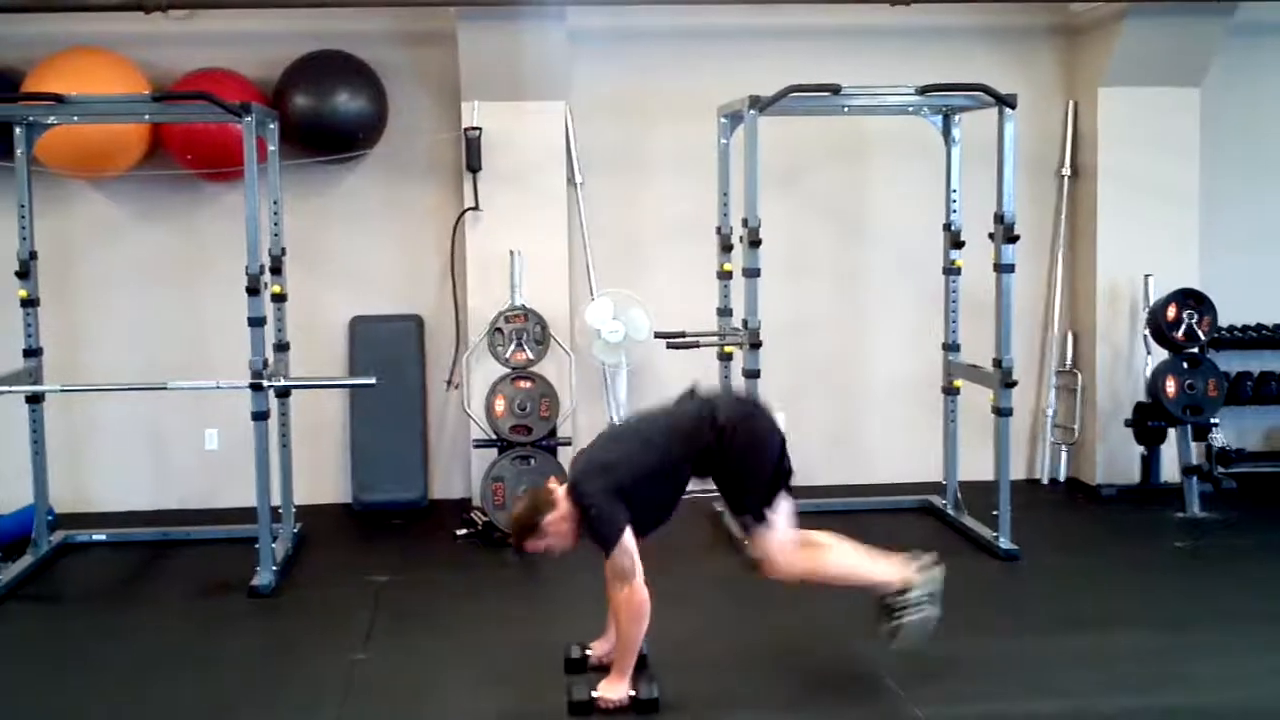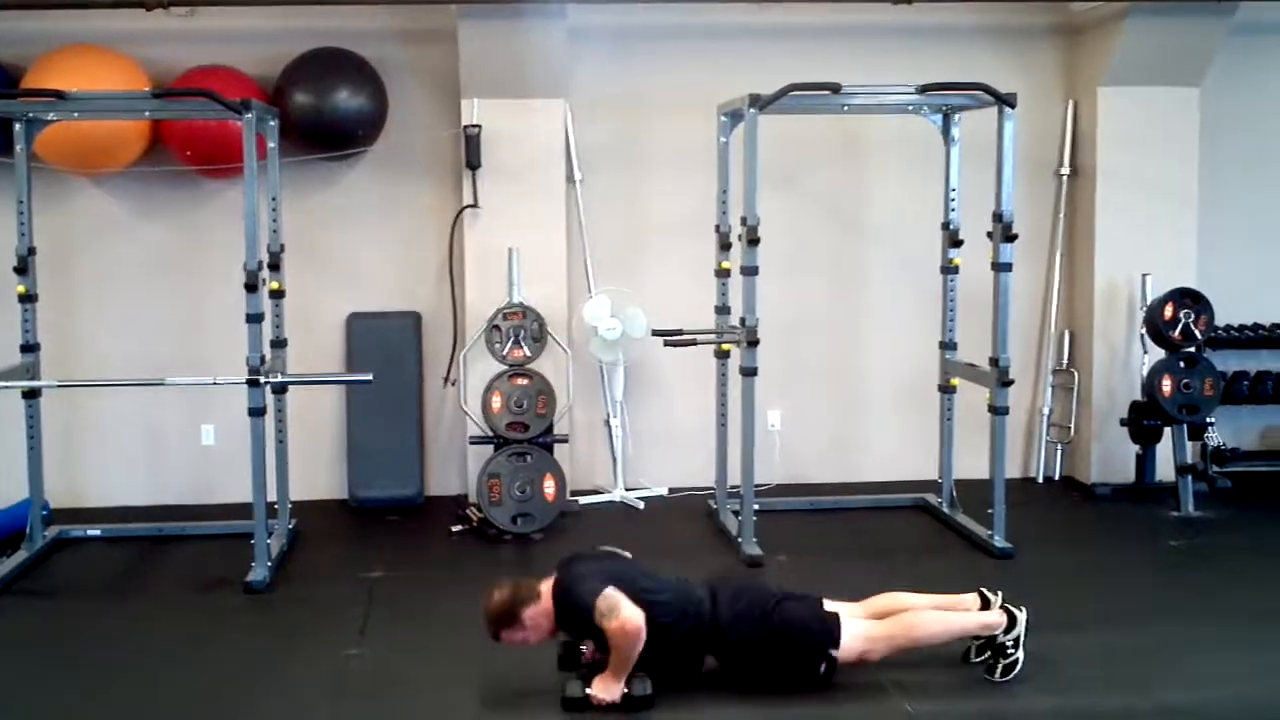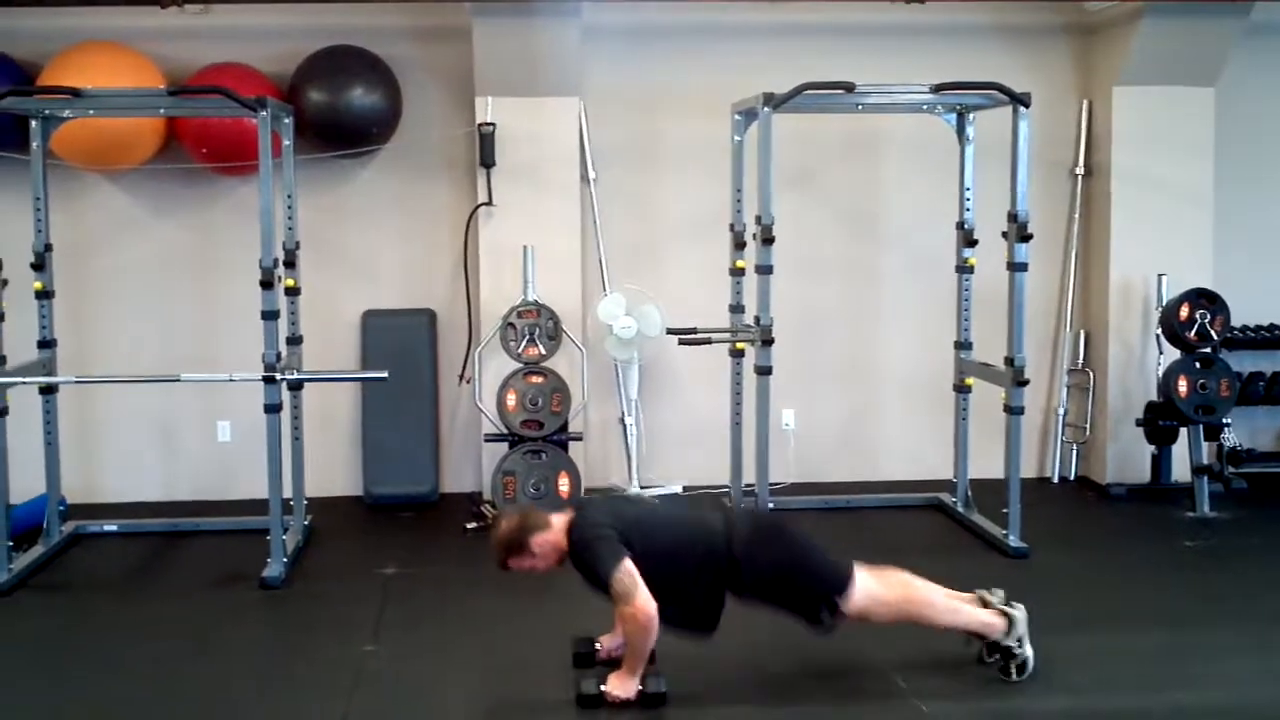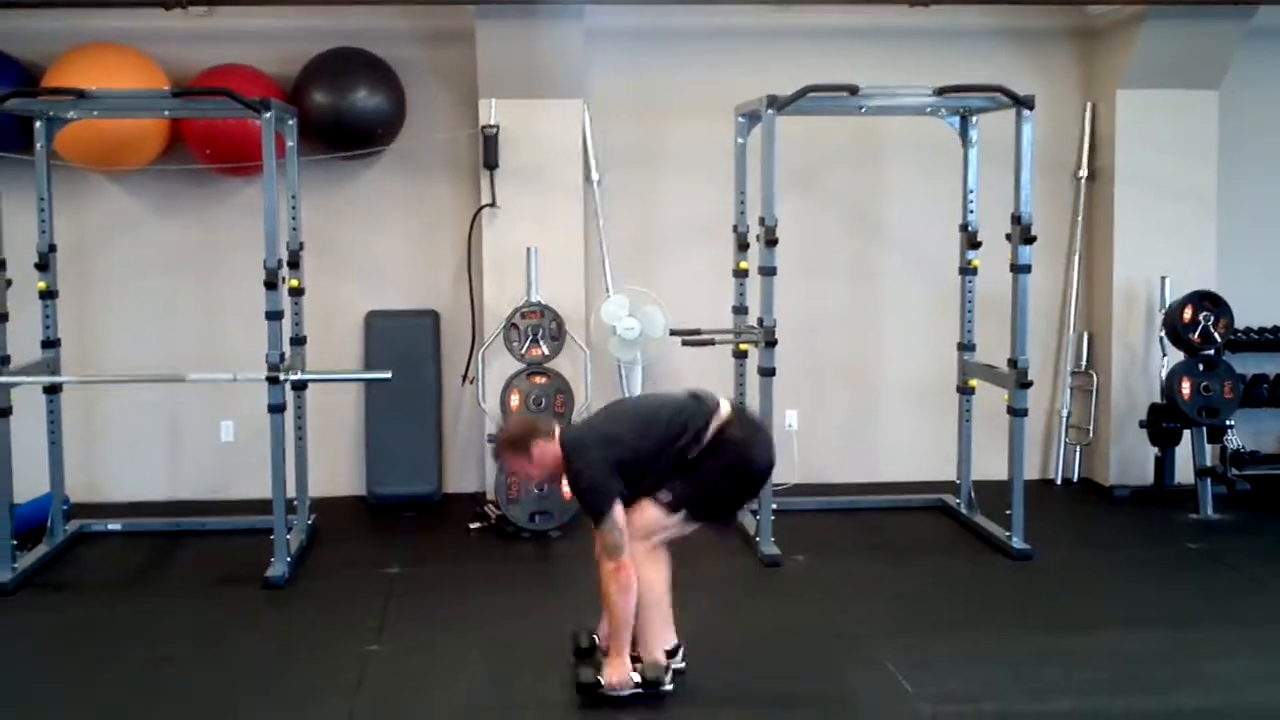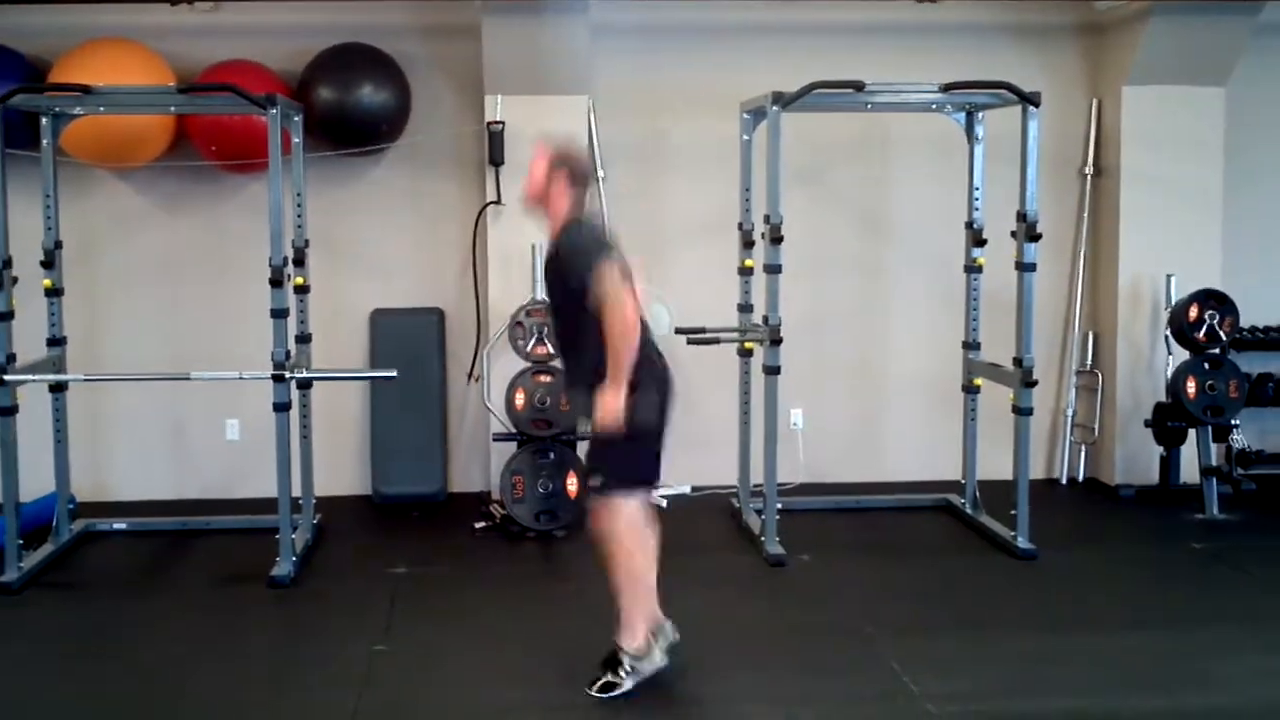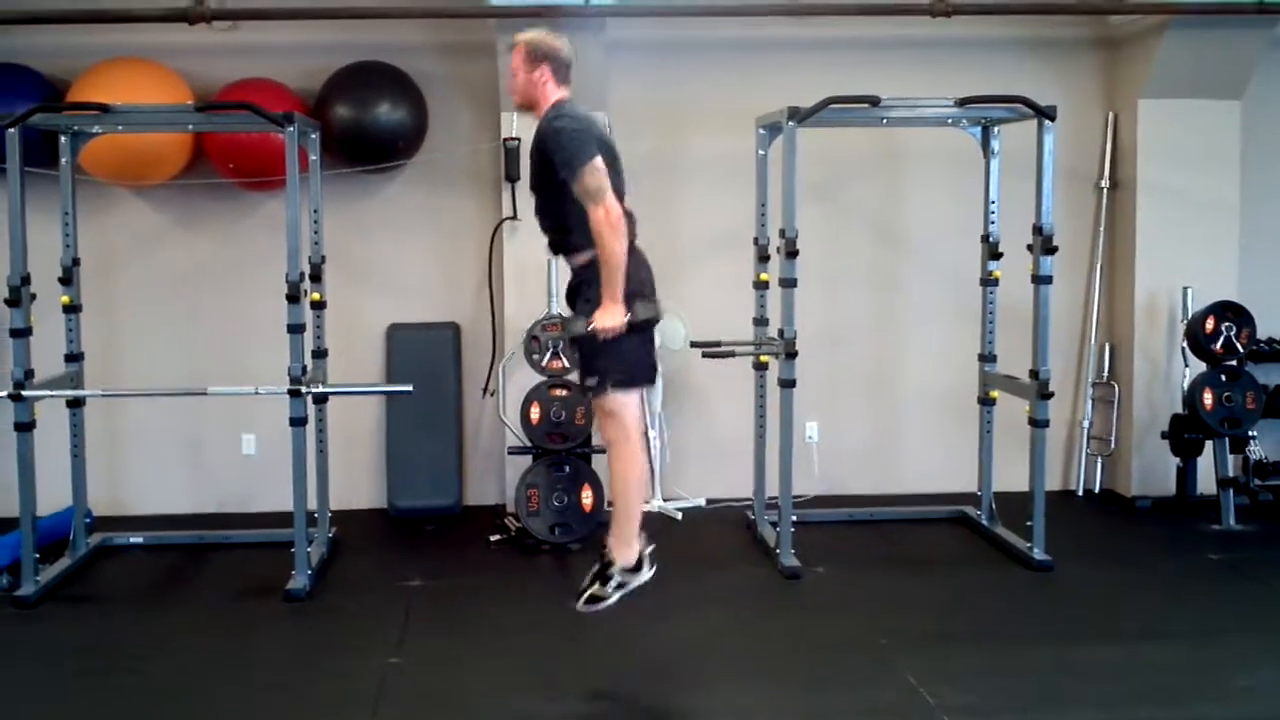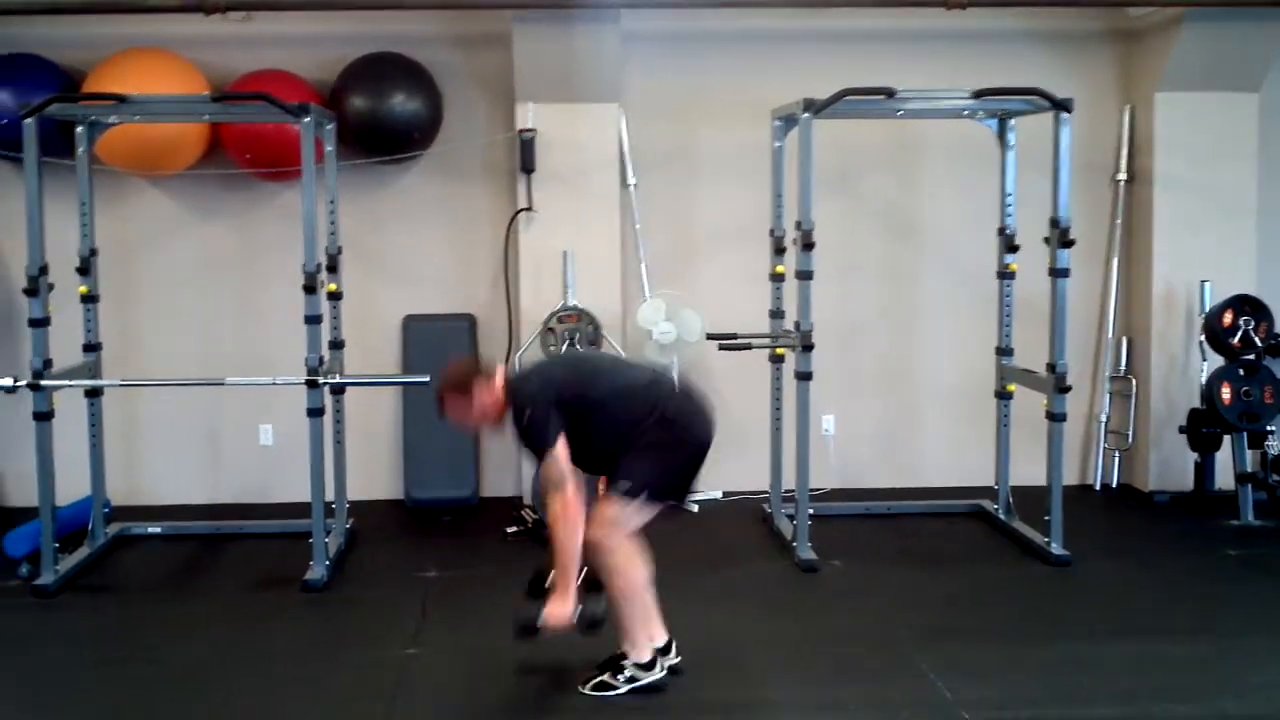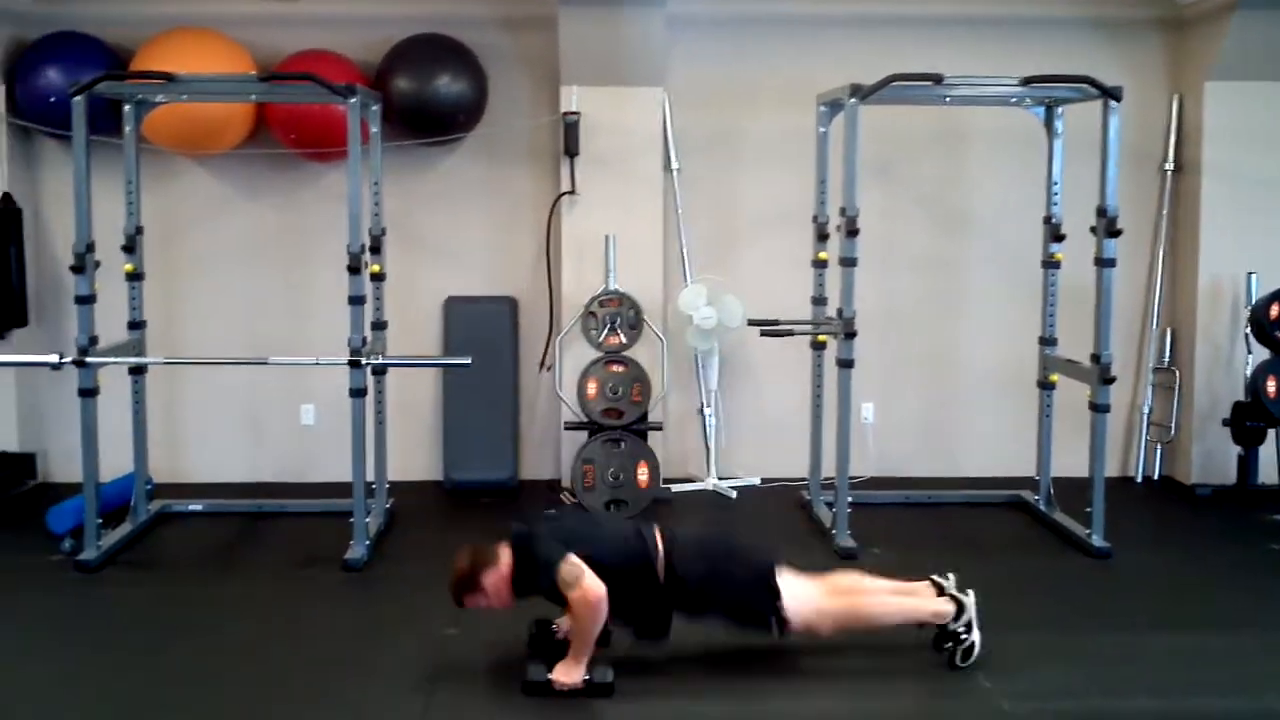
dt=0.4s
person 1, frame 1
left shoulder: (593, 504)
right shoulder: (585, 482)
left elbow: (632, 590)
right elbow: (622, 566)
left wrist: (620, 678)
right wrist: (612, 638)
left hip: (732, 434)
right hip: (727, 425)
left knee: (777, 558)
right knee: (779, 541)
left ankle: (906, 582)
right ankle: (902, 568)
person 1, frame 2
left shoulder: (572, 593)
right shoulder: (577, 568)
left elbow: (630, 623)
right elbow: (623, 558)
left wrist: (614, 679)
right wrist: (607, 637)
left hip: (733, 627)
right hip: (725, 603)
left knee: (869, 640)
right knee: (858, 615)
left ankle: (997, 623)
right ankle: (979, 604)
person 1, frame 3
left shoulder: (587, 541)
right shoulder: (586, 514)
left elbow: (644, 610)
left wrist: (629, 673)
right wrist: (622, 633)
left hip: (743, 553)
right hip: (739, 538)
left knee: (868, 598)
right knee: (863, 582)
left ankle: (997, 624)
right ankle: (983, 606)
person 1, frame 4
left shoulder: (586, 466)
right shoulder: (580, 444)
left elbow: (616, 562)
right elbow: (609, 543)
left wrist: (618, 656)
right wrist: (611, 620)
left hip: (734, 445)
right hip: (728, 435)
left knee: (634, 536)
right knee: (637, 533)
left ankle: (657, 664)
right ankle: (665, 649)
person 1, frame 5
left shoulder: (577, 240)
right shoulder: (573, 242)
left elbow: (623, 310)
left wrist: (615, 390)
left hip: (631, 391)
right hip: (624, 388)
left knee: (613, 515)
right knee: (626, 509)
left ankle: (640, 644)
right ankle: (650, 625)
person 1, frame 6
left shoulder: (561, 127)
right shoulder: (569, 125)
left elbow: (606, 211)
left wrist: (612, 301)
left hip: (605, 284)
right hip: (605, 283)
left knee: (619, 420)
right knee: (619, 419)
left ankle: (626, 557)
right ankle: (630, 544)
person 1, frame 7
left shoulder: (529, 401)
right shoulder: (535, 384)
left elbow: (564, 498)
right elbow: (567, 490)
left wrist: (563, 594)
right wrist: (566, 570)
left hip: (675, 422)
right hip: (675, 415)
left knee: (607, 528)
right knee: (607, 527)
left ankle: (642, 658)
right ankle: (656, 644)
person 1, frame 8
left shoulder: (531, 550)
right shoulder: (531, 536)
left elbow: (592, 594)
left wrist: (575, 663)
right wrist: (579, 620)
left hip: (685, 572)
right hip: (678, 556)
left knee: (816, 613)
right knee: (811, 592)
left ankle: (947, 610)
right ankle: (933, 590)
